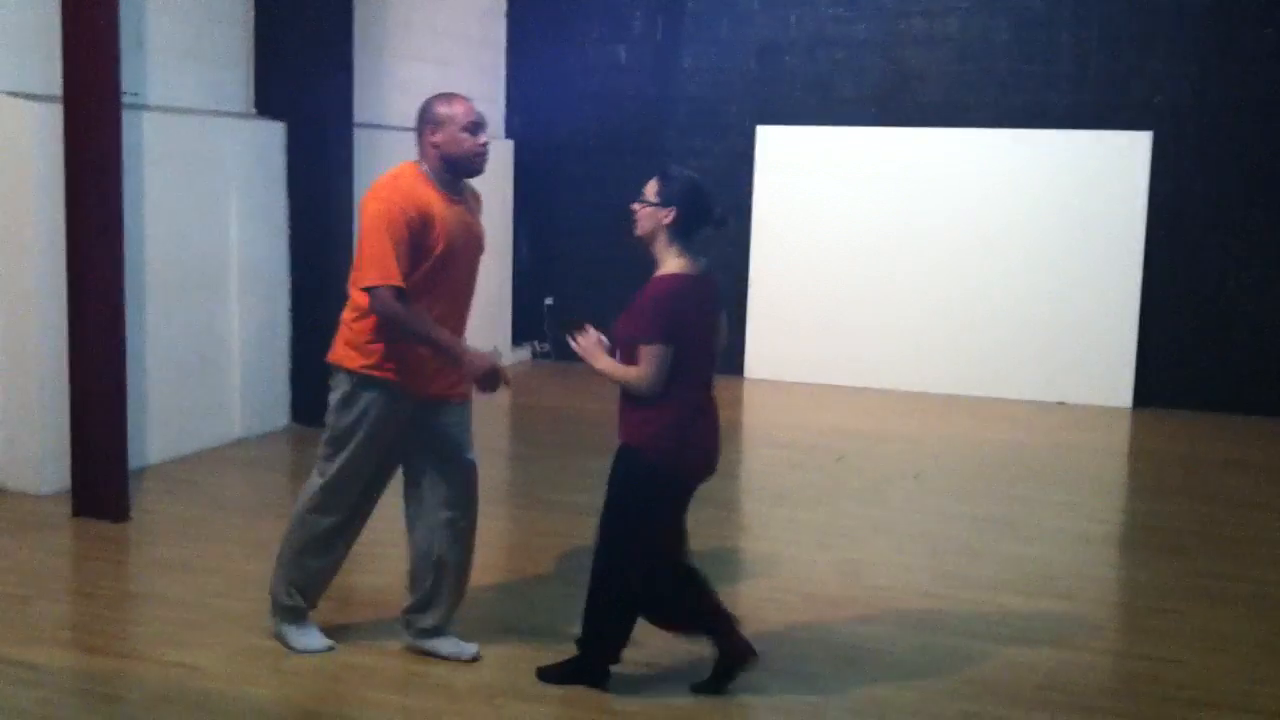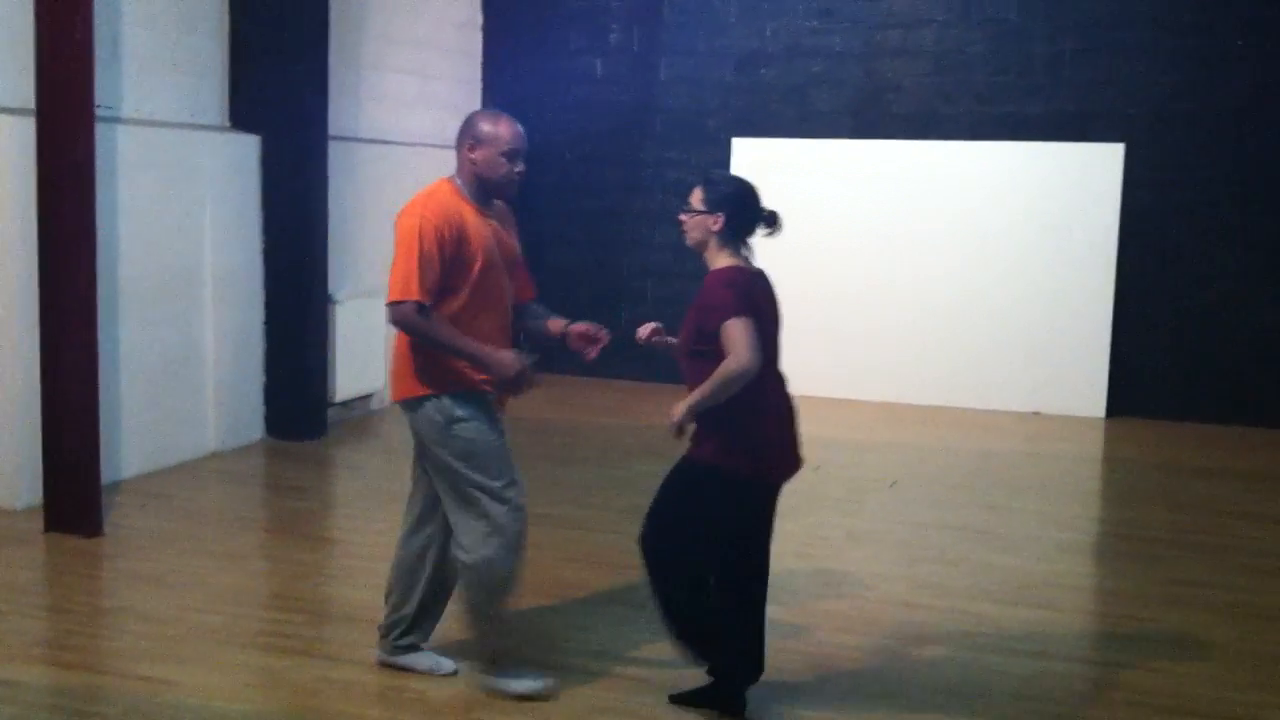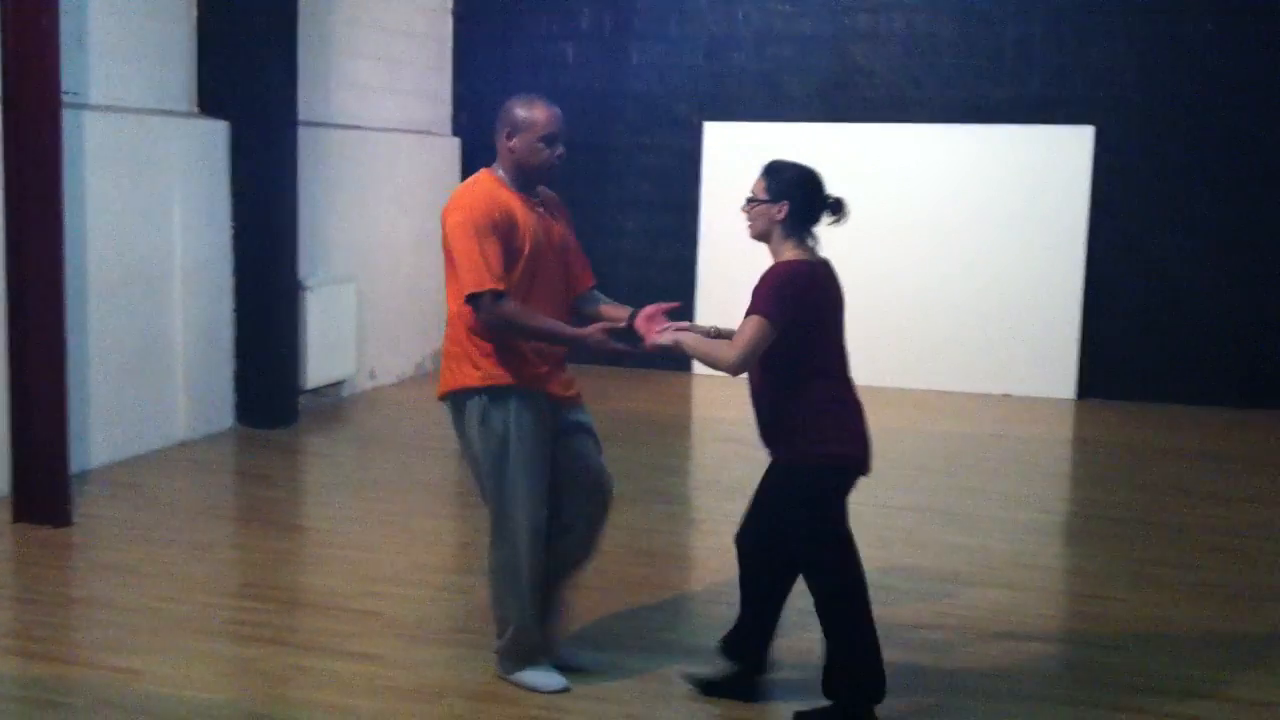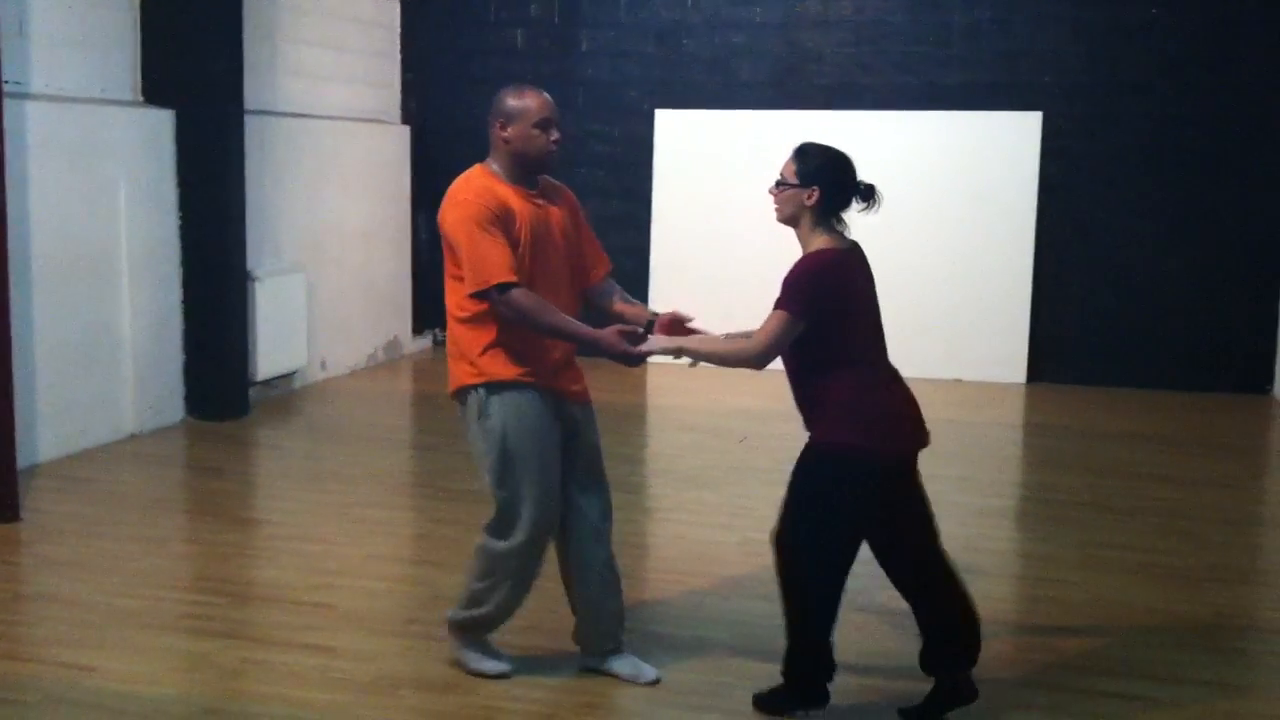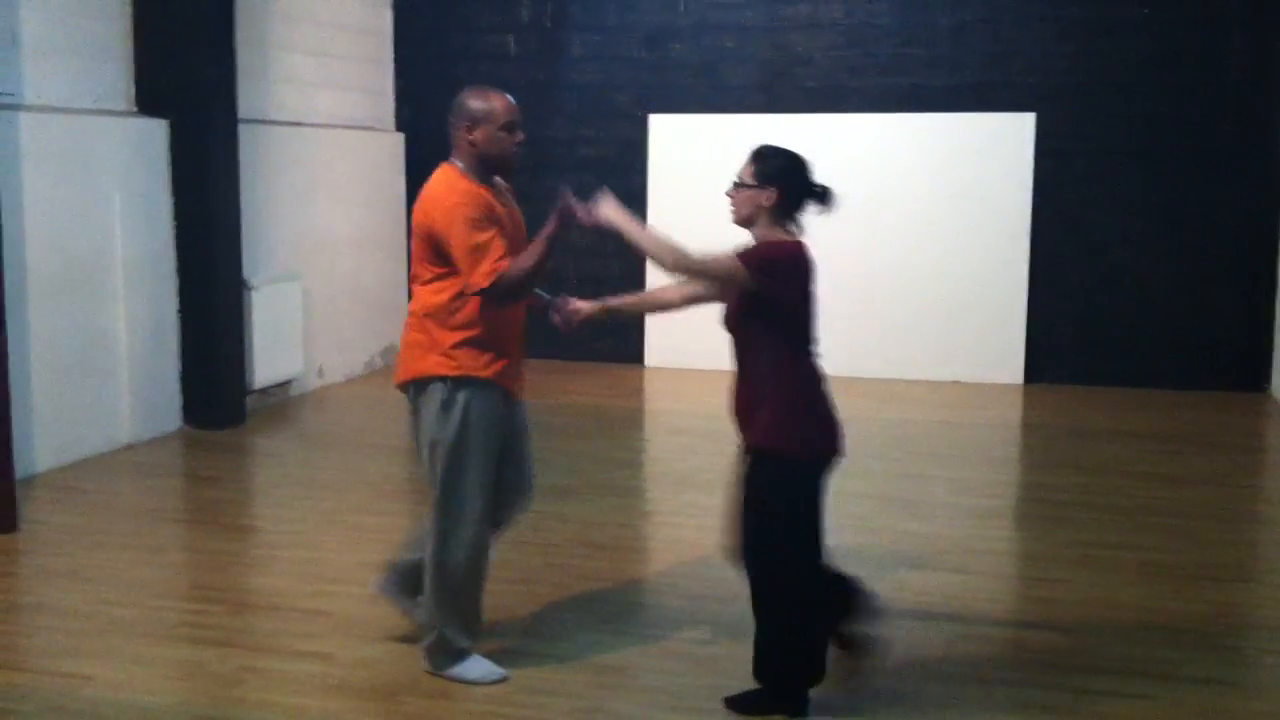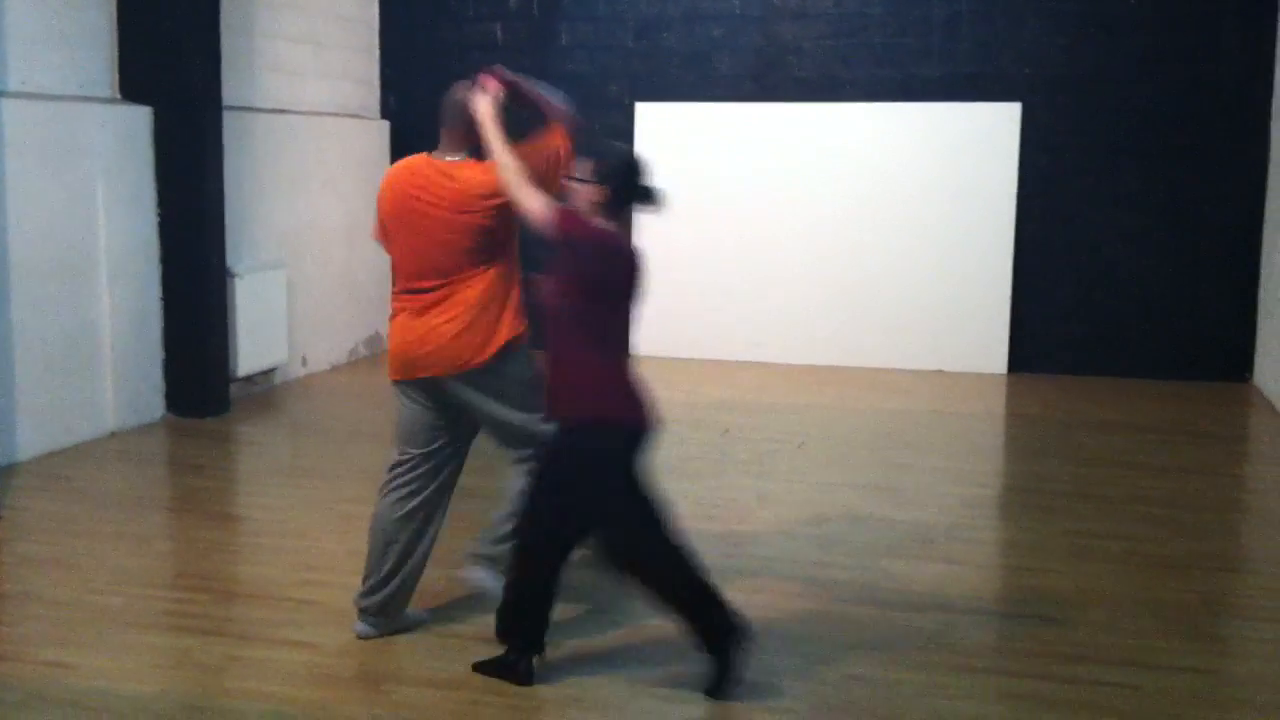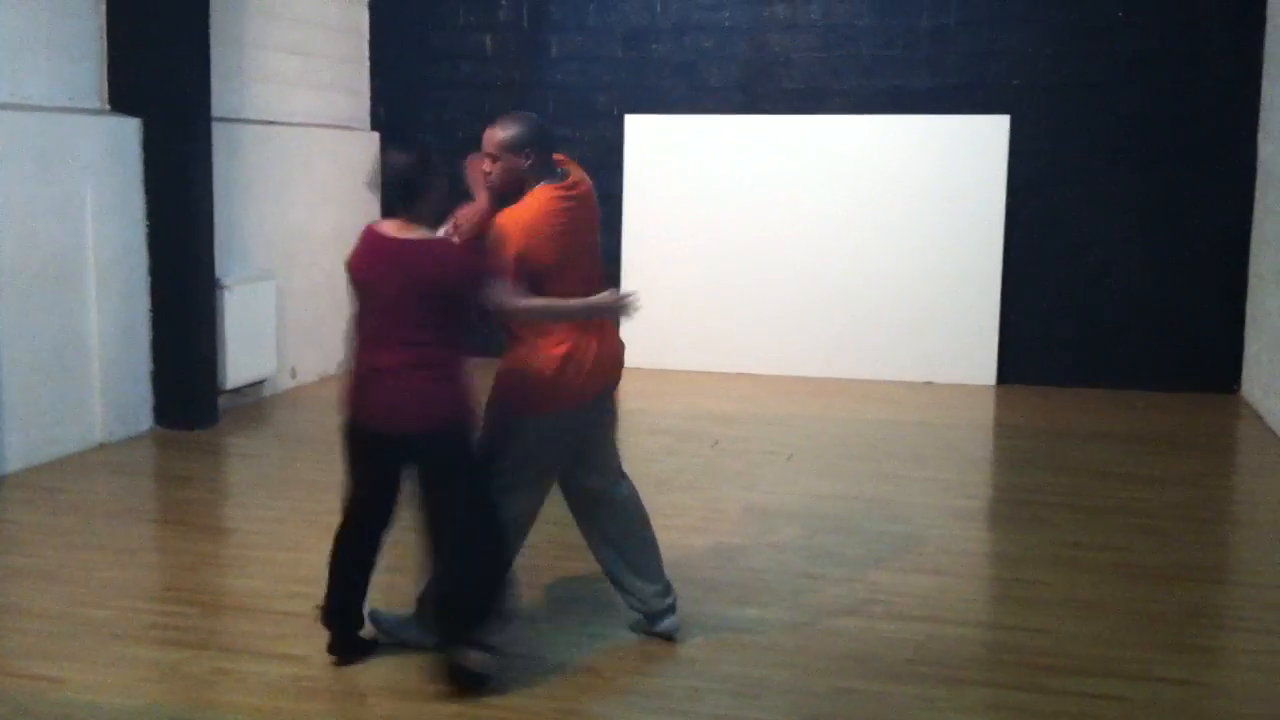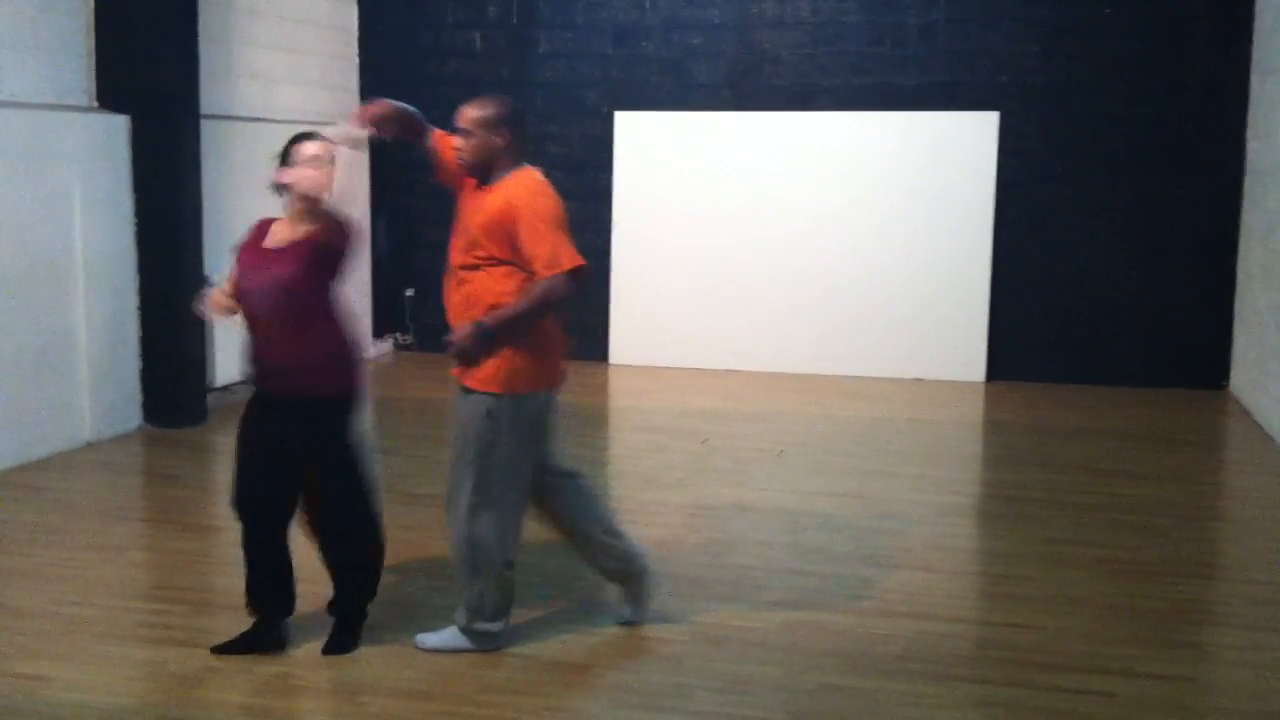
dt=0.4s
person 1, frame 1
left shoulder: (469, 199)
right shoulder: (395, 197)
right elbow: (385, 300)
left wrist: (459, 360)
right wrist: (461, 355)
left hip: (439, 377)
right hip: (378, 375)
left knee: (450, 497)
right knee: (337, 494)
left ankle: (427, 623)
right ankle: (288, 606)
person 1, frame 2
left shoulder: (500, 216)
right shoulder: (430, 214)
left elbow: (518, 302)
right elbow: (406, 312)
left wrist: (565, 330)
right wrist: (490, 359)
left hip: (473, 391)
right hip: (443, 392)
left knee: (438, 517)
right knee: (497, 517)
left ankle: (401, 639)
right ankle: (498, 659)
person 1, frame 3
left shoulder: (553, 208)
right shoulder: (476, 204)
left elbow: (577, 291)
right elbow: (489, 306)
left wrist: (628, 316)
right wrist: (580, 338)
left hip: (549, 380)
right hip: (493, 386)
left knee: (587, 498)
right knee: (519, 520)
left ankle: (537, 618)
right ankle: (519, 654)
person 1, frame 4
left shoulder: (560, 198)
right shoulder: (473, 199)
left elbow: (593, 278)
right elbow: (506, 296)
left wrist: (641, 316)
right wrist: (595, 339)
left hip: (559, 378)
right hip: (501, 380)
left knee: (587, 513)
right knee: (526, 514)
left ankle: (603, 645)
right ankle: (469, 629)
person 1, frame 5
left shoulder: (492, 190)
right shoulder: (455, 199)
right elbow: (502, 284)
right wrist: (557, 227)
left hip: (484, 371)
right hip: (452, 373)
left knee: (507, 492)
right knee: (458, 509)
left ankle: (415, 577)
right ankle: (448, 647)
person 1, frame 6
left shoulder: (398, 178)
right shoulder: (498, 179)
right elbow: (562, 119)
right wrist: (514, 84)
left hip: (415, 355)
right hip: (486, 352)
left knee: (411, 479)
right knee: (545, 452)
left ankle: (378, 608)
right ankle: (492, 559)
person 1, frame 7
left shoulder: (516, 226)
right shoulder: (575, 181)
right wrist: (483, 199)
left hip: (541, 379)
right hip: (596, 367)
left knee: (494, 501)
right knee: (604, 487)
left ankle: (430, 620)
right ankle: (657, 606)
person 1, frame 8
left shoulder: (527, 193)
right shoulder: (474, 173)
left elbow: (560, 280)
right elbow: (419, 132)
left wrist: (482, 327)
right wrist: (389, 114)
left hip: (501, 369)
right hip: (503, 364)
left knee: (477, 498)
right knee: (543, 475)
left ankle: (482, 624)
right ankle: (625, 566)
person 2, frame 1
left shoulder: (663, 290)
right shoulder: (698, 280)
left elbow: (647, 381)
right elbow: (716, 344)
left wrist: (599, 358)
left hip: (659, 444)
right hip: (688, 440)
left knee: (620, 551)
right knee: (656, 551)
left ankle: (594, 658)
right ankle: (727, 641)
person 2, frame 2
left shoulder: (724, 284)
right shoulder: (750, 281)
left elbow: (743, 363)
left wrist: (690, 405)
right wrist: (670, 342)
left hip: (733, 450)
right hip: (764, 447)
left knee: (665, 545)
right knee: (740, 569)
left ankle: (728, 657)
person 2, frame 3
left shoulder: (786, 278)
right shoulder: (813, 272)
left elbow: (735, 359)
left wrist: (680, 339)
right wrist: (711, 331)
left hip: (815, 448)
right hip: (825, 442)
left knee: (828, 570)
right knee: (762, 551)
right ankle: (746, 668)
person 2, frame 4
left shoulder: (817, 269)
right shoulder: (842, 258)
left elbow: (757, 353)
right elbow: (786, 337)
left wrist: (683, 344)
right wrist: (712, 338)
left hip: (852, 435)
right hip: (883, 427)
left knee: (802, 551)
right knee: (911, 552)
right ankle: (954, 672)
person 2, frame 5
left shoulder: (781, 258)
right shoulder: (767, 263)
left elbow: (683, 270)
right elbow: (681, 294)
left wrist: (617, 218)
right wrist: (600, 307)
left hip: (788, 436)
right hip: (778, 432)
left knee: (773, 558)
right knee: (776, 553)
right ankle: (845, 605)
person 2, frame 6
left shoulder: (584, 241)
right shoulder: (618, 253)
left elbow: (517, 182)
left wrist: (486, 117)
left hip: (596, 420)
right hip: (603, 413)
left knee: (634, 539)
right knee: (541, 529)
left ankle: (719, 632)
right ankle: (519, 648)
person 2, frame 7
left shoulder: (369, 244)
right shoulder: (445, 256)
right elbow: (519, 308)
right wrist: (595, 304)
left hip: (372, 408)
right hip: (430, 412)
left knee: (364, 519)
right knee: (463, 527)
left ankle: (342, 630)
right ankle: (462, 646)
person 2, frame 8
left shoulder: (326, 235)
right shoulder: (261, 233)
left elbow: (329, 209)
right elbow: (239, 293)
right wrist: (221, 298)
left hip: (319, 393)
right hip: (278, 390)
left knee: (335, 509)
right knee: (259, 506)
left ankle: (351, 604)
right ankle: (270, 618)
